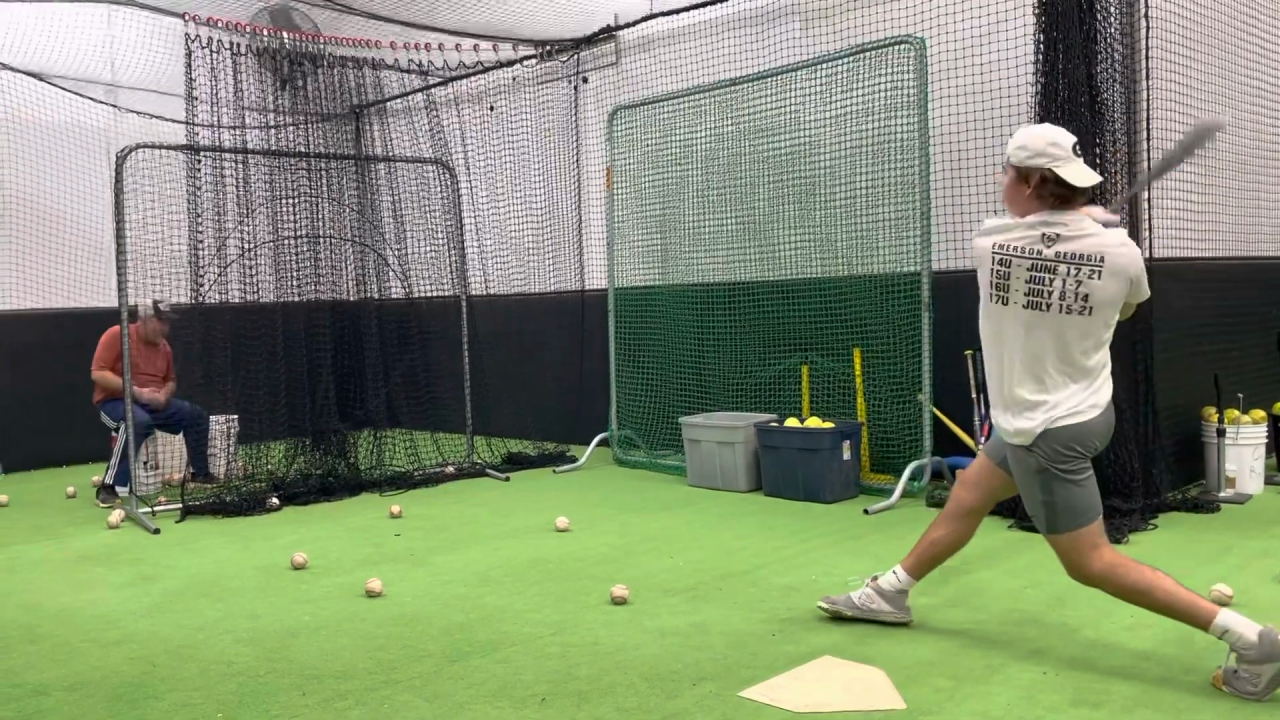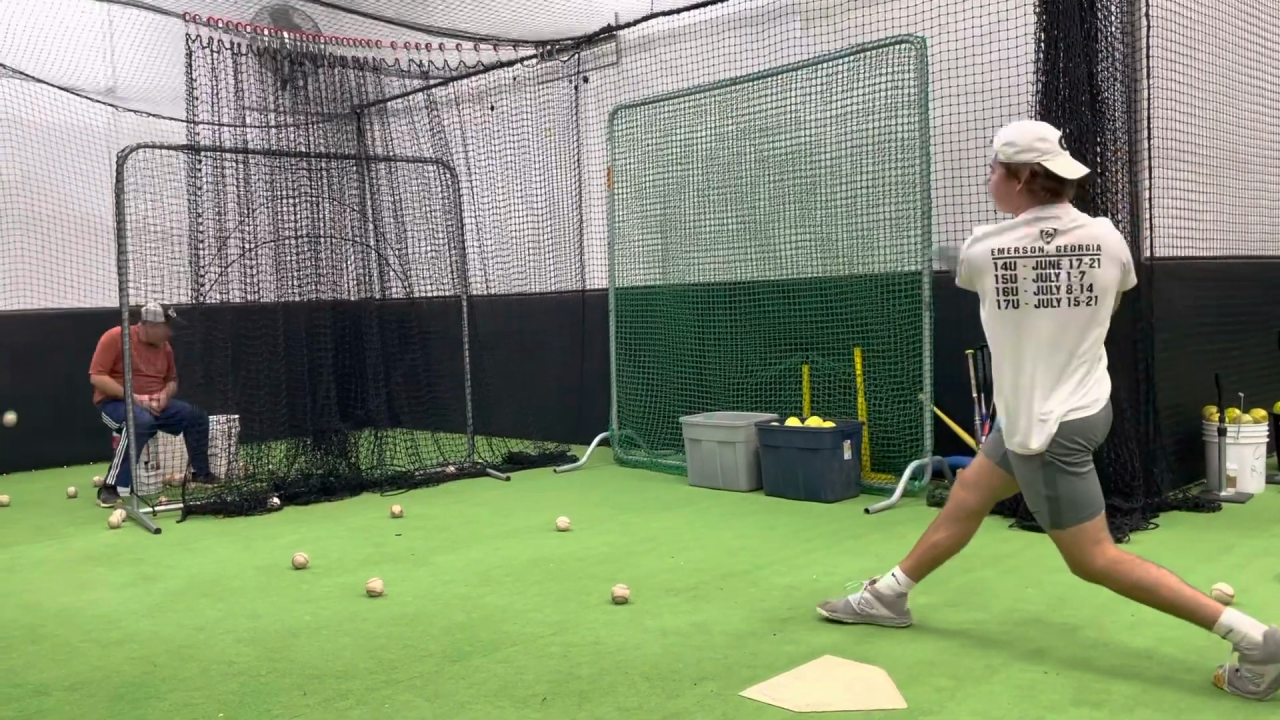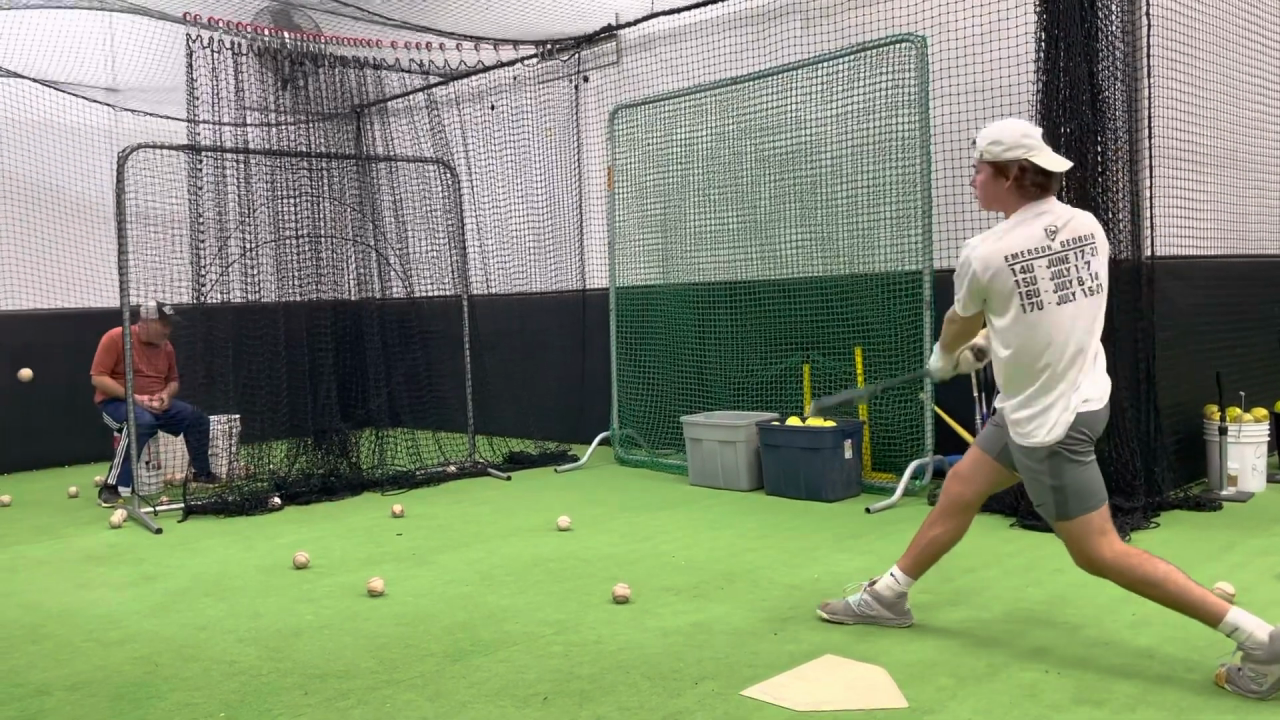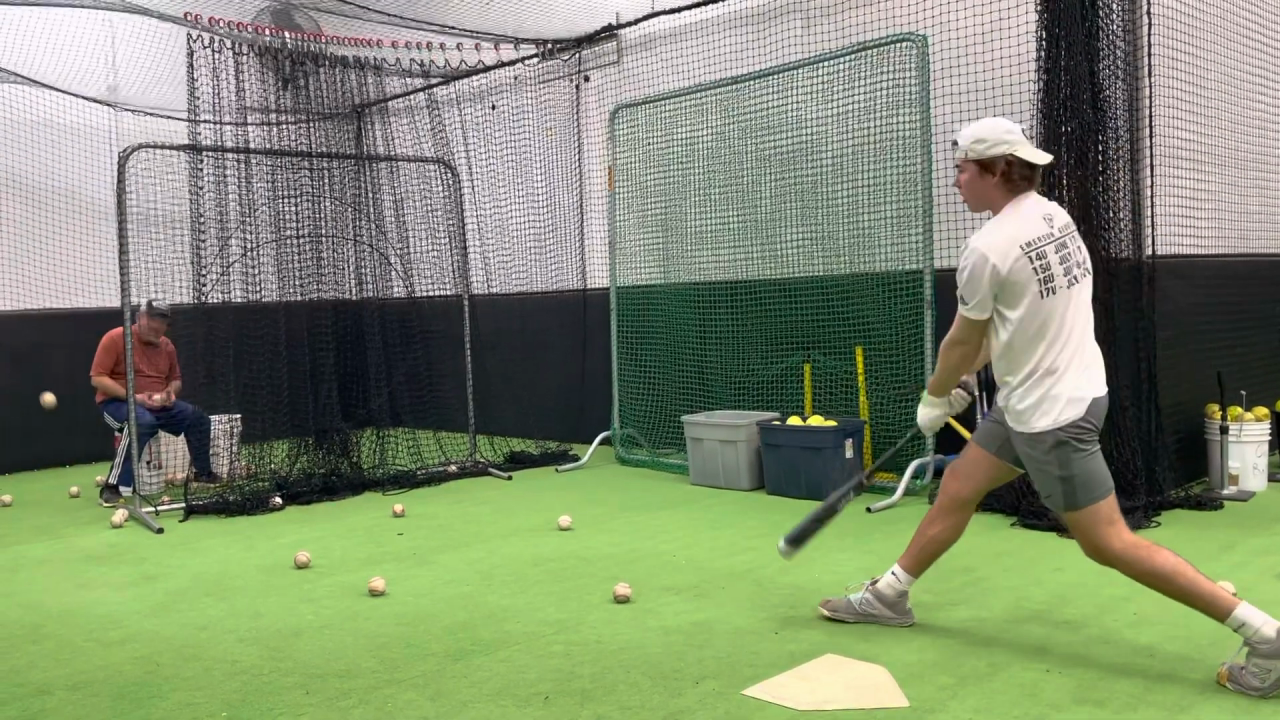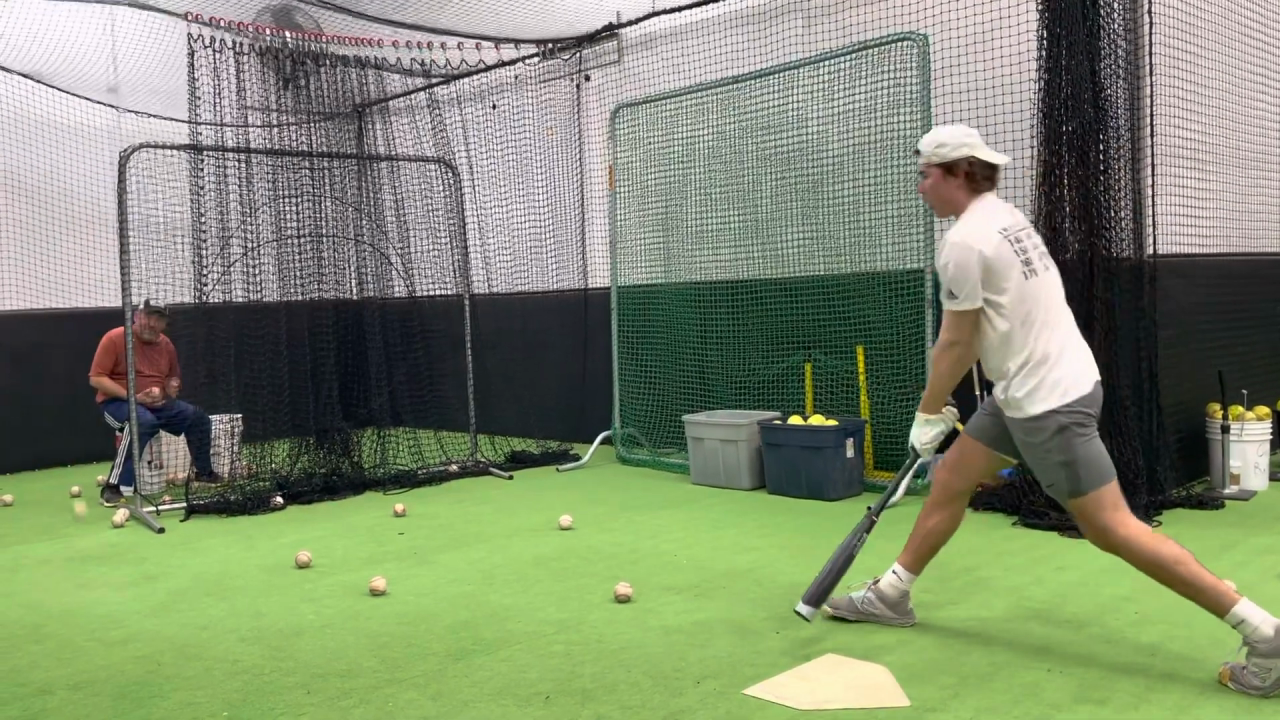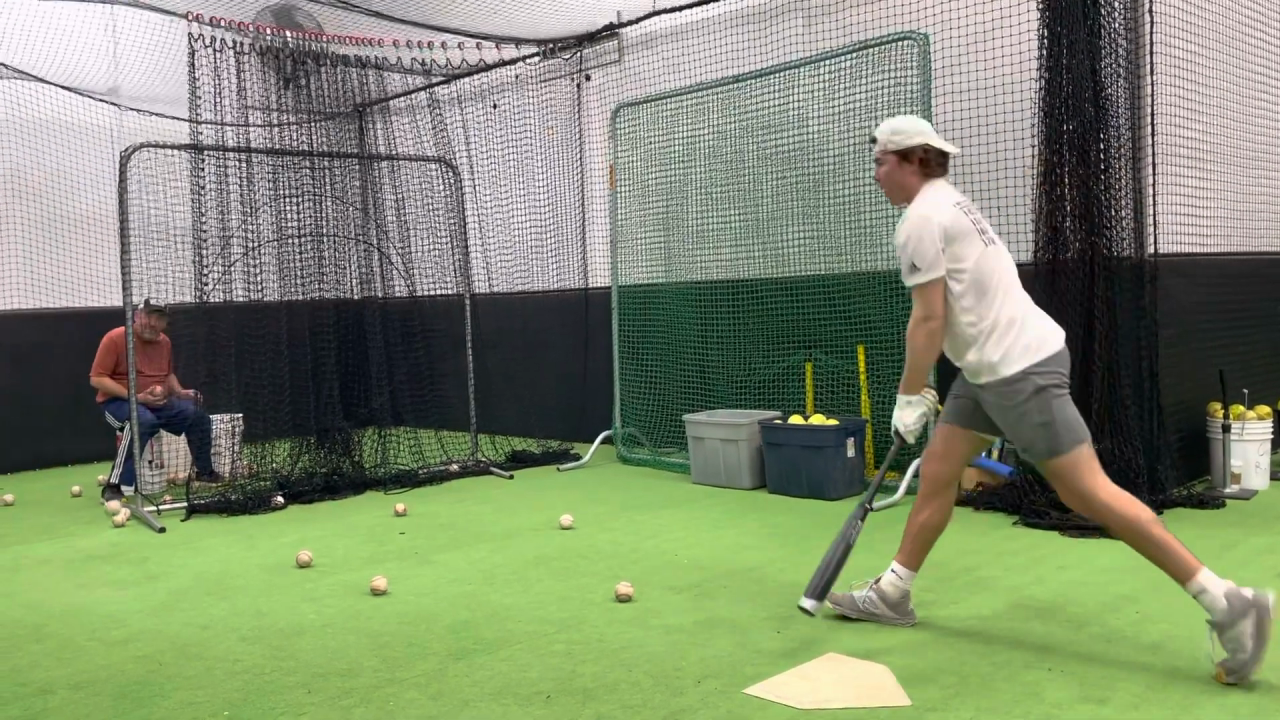
dt=0.2s
person 1, frame 1
left shoulder: (989, 241)
right shoulder: (1120, 249)
left wrist: (1083, 219)
left hip: (1046, 428)
right hip: (1078, 411)
left knee: (1090, 564)
right knee: (965, 498)
right ankle: (887, 592)
person 1, frame 2
left shoulder: (983, 247)
right shoulder: (1105, 237)
left hip: (1045, 424)
right hip: (1075, 405)
left knee: (1093, 560)
right knee: (965, 498)
right ankle: (887, 595)
person 1, frame 3
left shoulder: (984, 253)
right shoulder: (1086, 226)
left elbow: (960, 329)
left wrist: (944, 355)
left hip: (1049, 420)
right hip: (1032, 405)
left knee: (1100, 554)
right knee: (959, 490)
right ankle: (887, 595)
person 1, frame 4
left shoulder: (987, 247)
right shoulder: (1053, 216)
left elbow: (962, 343)
left wrist: (934, 395)
right wrist: (957, 381)
left hip: (1053, 412)
right hip: (1028, 399)
left knee: (1110, 545)
right knee: (956, 488)
right ankle: (889, 594)
person 1, frame 5
left shoulder: (963, 240)
right shoulder: (1001, 218)
left elbow: (954, 343)
left wrist: (928, 413)
right wrist: (941, 403)
left hip: (1052, 400)
right hip: (1021, 390)
left knee: (1113, 530)
right knee: (949, 479)
right ankle: (890, 593)
person 1, frame 6
left shoulder: (920, 218)
right shoulder: (946, 204)
left elbow: (930, 320)
left wrist: (908, 397)
right wrist: (923, 391)
left hip: (1022, 366)
right hip: (985, 368)
left knee: (1087, 492)
right knee: (936, 470)
left ankle: (1229, 604)
right ankle: (892, 592)
person 2, frame 1
left shoulder: (164, 346)
right shoulder: (116, 335)
left elbow: (170, 381)
right elbow: (98, 373)
left wrist: (164, 394)
right wrist: (136, 391)
left hip: (153, 402)
right hip: (115, 400)
left knee: (196, 415)
right knee: (139, 421)
left ankle: (200, 473)
right ankle: (110, 487)
person 2, frame 2
left shoulder: (164, 347)
right shoulder: (115, 337)
left elbow: (172, 380)
right elbow: (97, 377)
left wrist: (164, 395)
right wrist: (134, 397)
left hip: (154, 403)
right hip: (115, 401)
left knee: (197, 417)
right knee: (142, 422)
left ankle: (201, 473)
right ankle: (111, 487)
person 2, frame 3
left shoulder: (166, 347)
right shoulder: (116, 338)
left elbow: (173, 380)
right elbow: (98, 378)
left wrist: (166, 395)
right wrist: (134, 398)
left hip: (155, 403)
right hip: (116, 401)
left knee: (197, 418)
right knee: (142, 422)
left ankle: (202, 473)
right ankle: (112, 487)
person 2, frame 4
left shoulder: (167, 346)
right shoulder: (115, 338)
left elbow: (175, 379)
right elbow: (97, 378)
left wrist: (171, 392)
right wrist: (134, 397)
left hip: (157, 403)
right hip: (117, 401)
left knee: (198, 418)
right knee: (143, 422)
left ankle: (203, 473)
right ankle: (113, 487)
person 2, frame 5
left shoulder: (166, 344)
right shoulder: (115, 339)
left elbow: (173, 376)
right elbow: (96, 379)
left wrist: (173, 388)
right wrist: (134, 397)
left hip: (156, 402)
right hip: (118, 401)
left knee: (198, 418)
right knee: (143, 422)
left ankle: (203, 472)
right ankle: (114, 487)
person 2, frame 6
left shoulder: (164, 342)
right shoulder: (115, 339)
right elbow: (97, 379)
left wrist: (181, 393)
right wrist: (137, 397)
left hip: (157, 401)
right hip: (119, 401)
left knee: (198, 417)
right knee: (144, 421)
left ankle: (204, 472)
right ankle: (115, 486)
